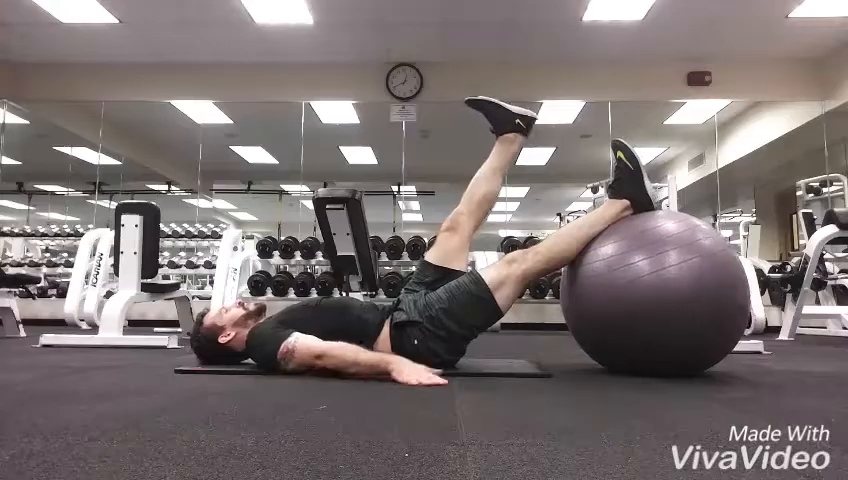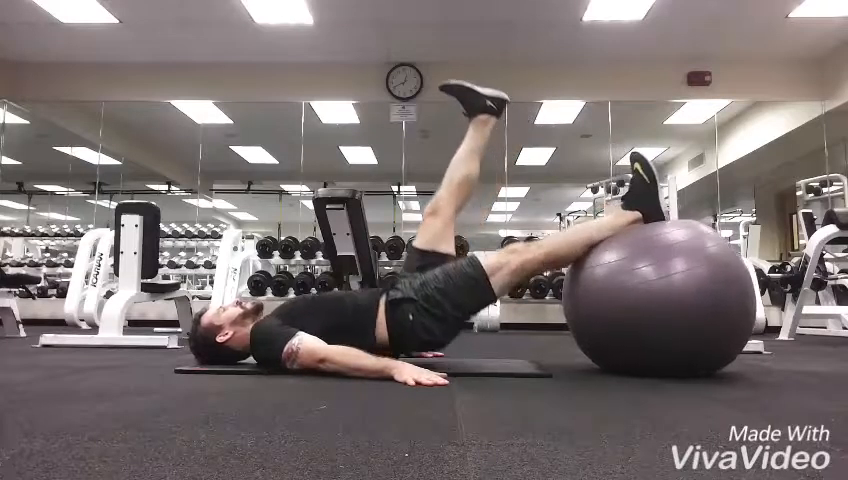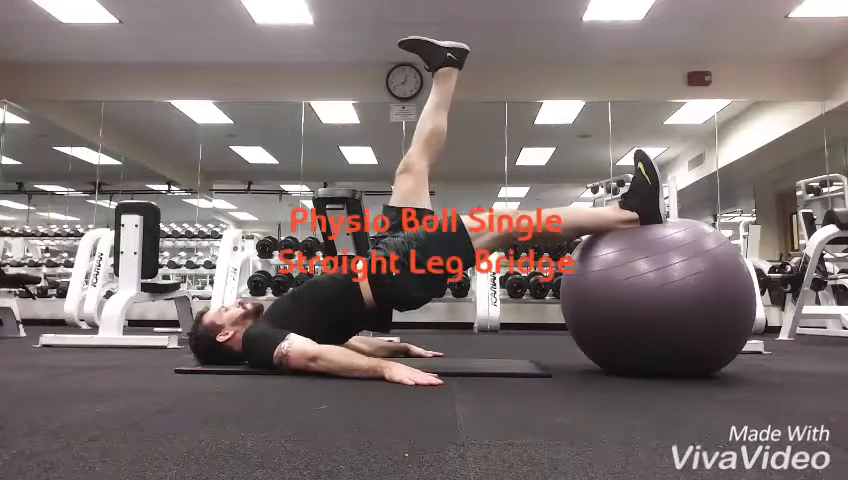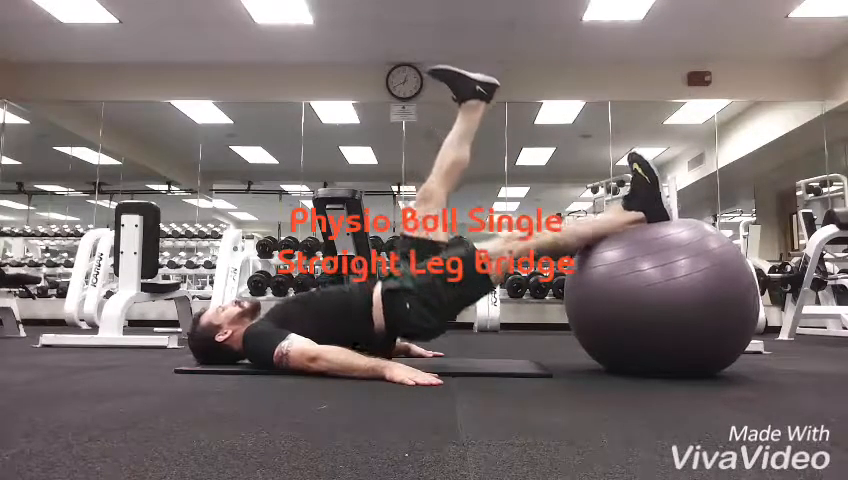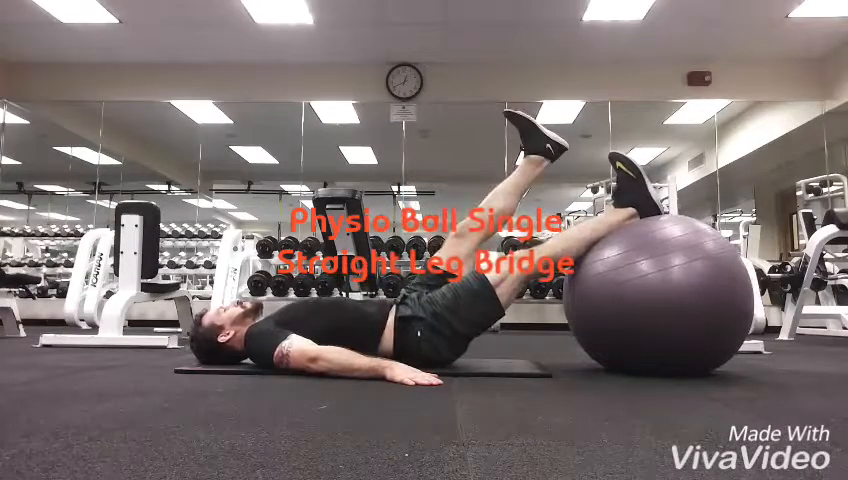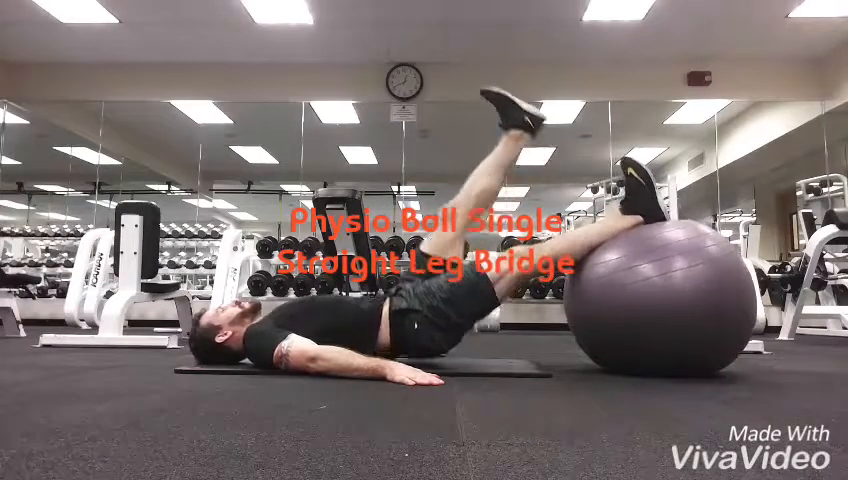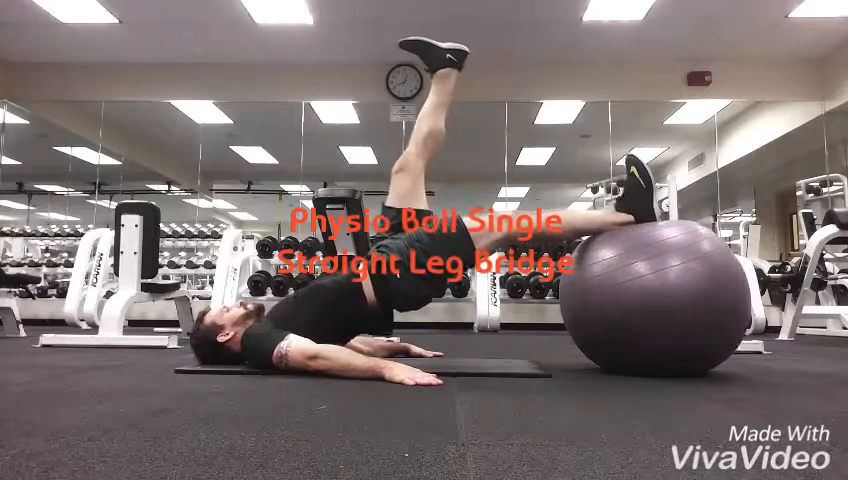
dt=0.7s
person 1, frame 1
left shoulder: (276, 326)
right shoulder: (263, 341)
right elbow: (321, 353)
right wrist: (393, 363)
left hip: (405, 314)
right hip: (414, 336)
left knee: (456, 225)
right knee: (520, 262)
left ankle: (509, 135)
right ankle: (623, 202)
person 1, frame 2
left shoulder: (274, 327)
right shoulder: (265, 338)
right elbow: (323, 355)
right wrist: (395, 366)
left hip: (401, 299)
right hip: (410, 315)
left knee: (439, 211)
right knee: (519, 256)
left ankle: (482, 118)
right ankle: (633, 213)
person 1, frame 3
left shoulder: (270, 325)
right shoulder: (259, 341)
left elbow: (340, 340)
right elbow: (313, 357)
right wrist: (388, 368)
left hip: (385, 262)
right hip: (396, 273)
left knee: (412, 168)
right knee: (508, 224)
left ankle: (444, 71)
right ankle: (631, 213)
person 1, frame 4
left shoulder: (269, 325)
right shoulder: (258, 340)
right elbow: (313, 356)
right wrist: (387, 367)
left hip: (395, 290)
right hip: (407, 303)
left knee: (431, 196)
right knee: (517, 242)
left ankle: (472, 103)
right ankle: (636, 215)
person 1, frame 5
left shoulder: (275, 326)
right shoulder: (261, 340)
right elbow: (315, 358)
right wrist: (388, 366)
left hip: (409, 309)
right hip: (421, 331)
left knee: (466, 234)
right knee: (523, 260)
left ankle: (537, 156)
right ankle: (630, 210)
person 1, frame 6
left shoulder: (271, 326)
right shoulder: (258, 340)
right elbow: (312, 356)
right wrist: (388, 366)
left hip: (401, 302)
right hip: (413, 321)
left knee: (453, 216)
right knee: (522, 257)
left ankle: (516, 132)
right ankle: (633, 217)
person 1, frame 7
left shoulder: (270, 326)
right shoulder: (258, 342)
left elbow: (344, 340)
right elbow: (312, 358)
right wrist: (387, 368)
left hip: (387, 262)
right hip: (398, 273)
left knee: (408, 166)
right knee: (511, 225)
left ankle: (444, 72)
right ankle: (625, 216)
